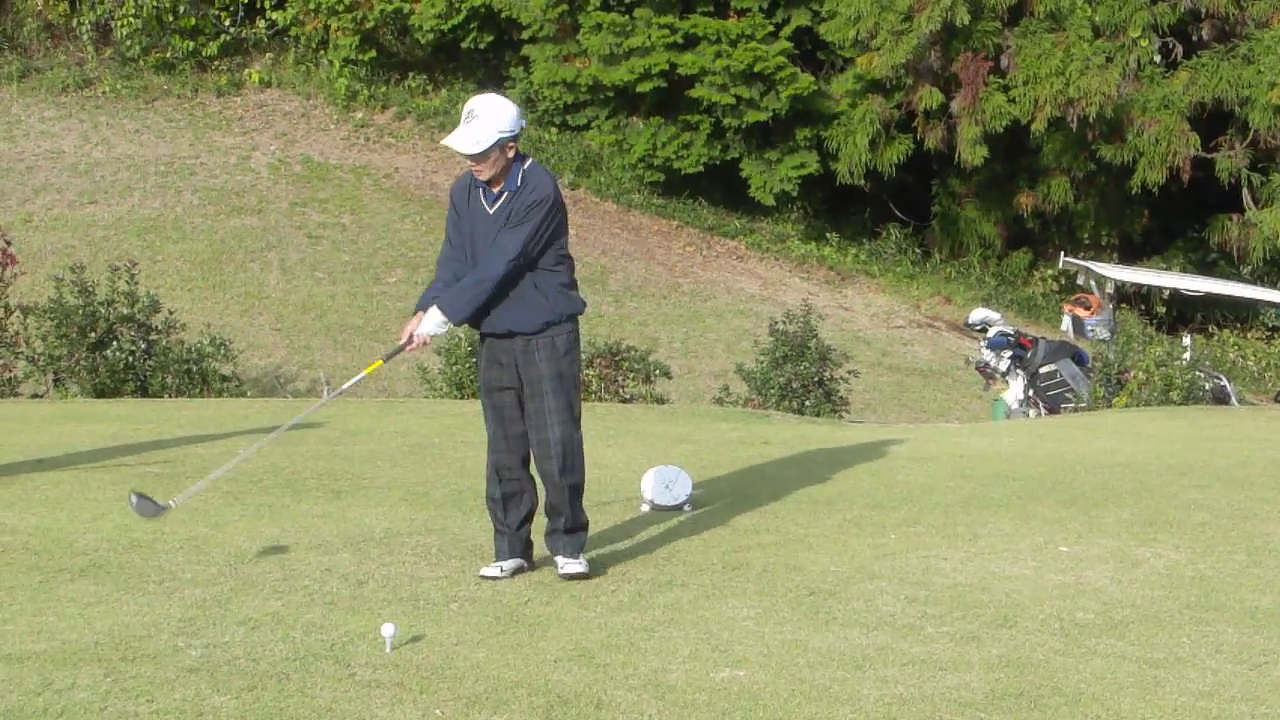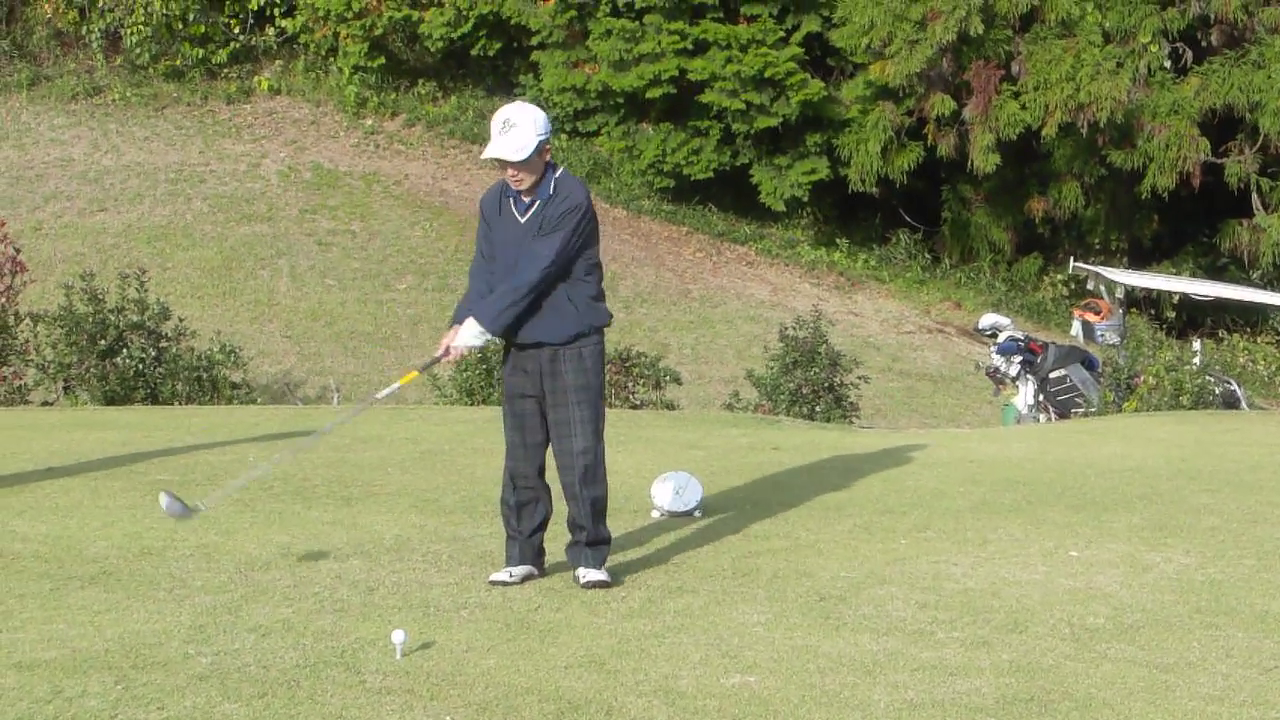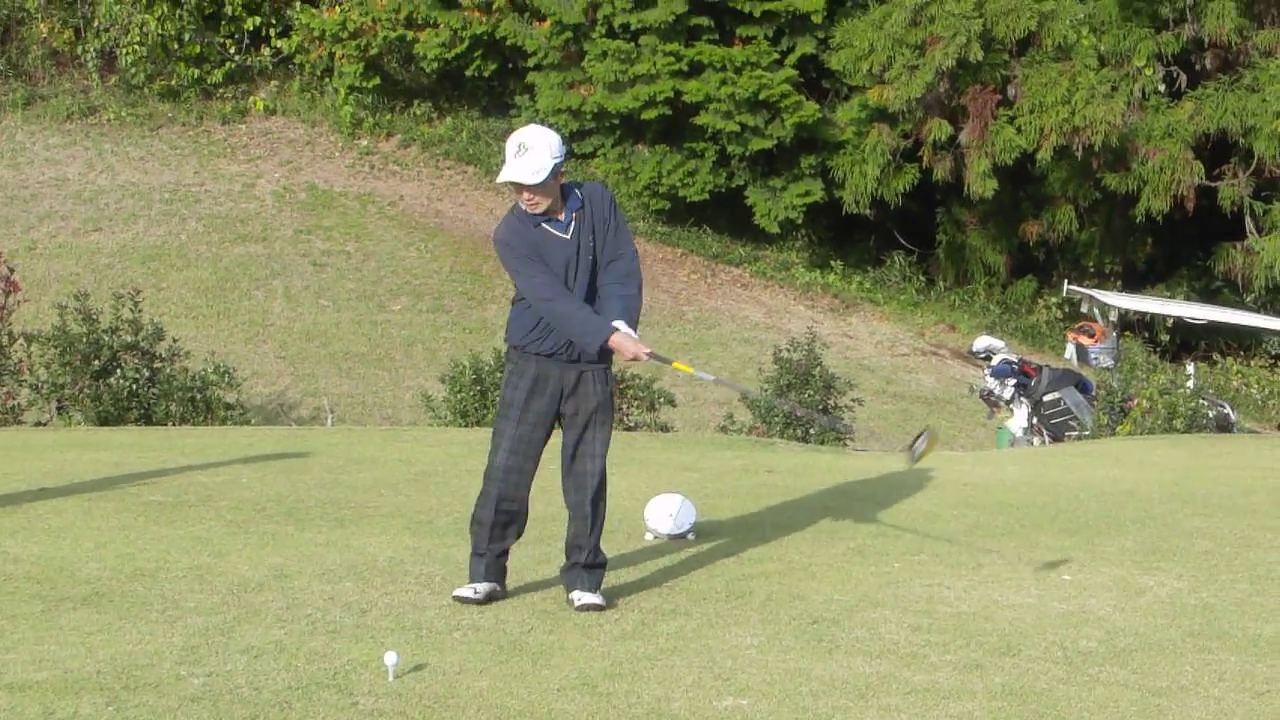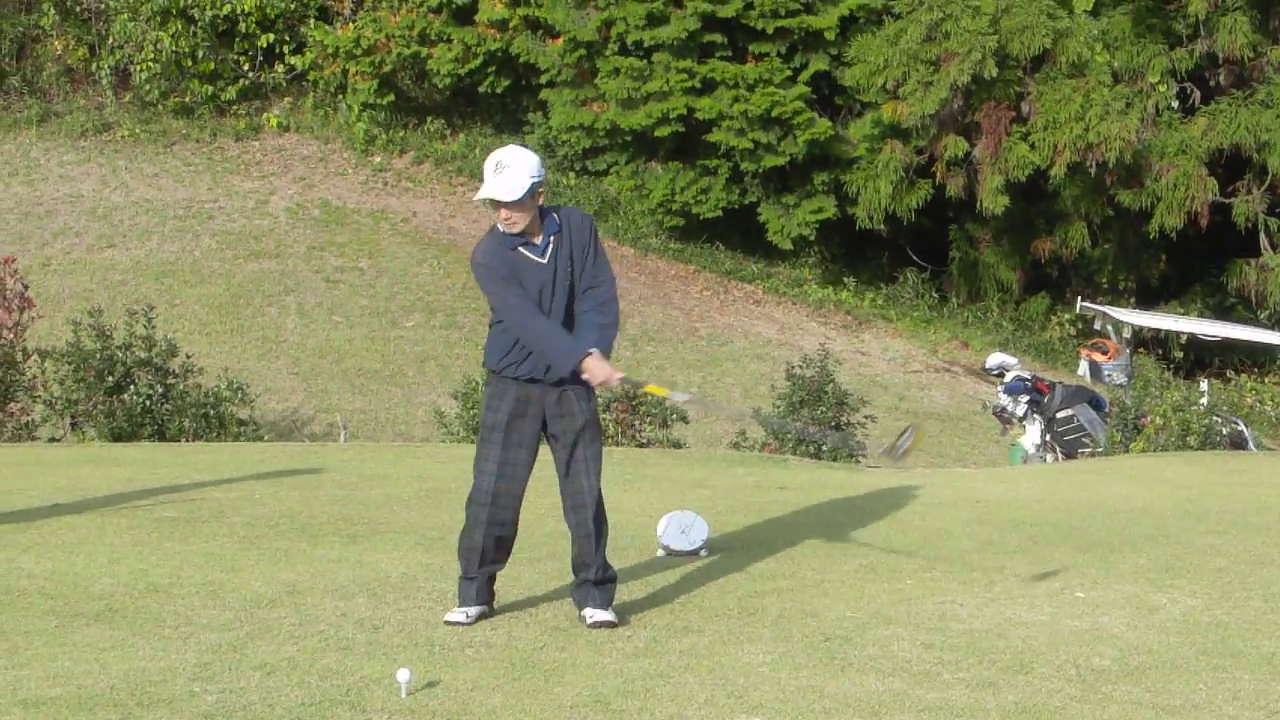
dt=0.4s
person 1, frame 1
left shoulder: (540, 191)
right shoulder: (464, 191)
left elbow: (499, 267)
right elbow: (454, 260)
left wrist: (440, 315)
right wrist: (425, 308)
left hip: (547, 333)
right hip: (495, 337)
left knee: (556, 440)
right knee: (505, 448)
left ankle: (567, 542)
right ankle: (512, 547)
person 1, frame 2
left shoulder: (570, 200)
right shoulder: (493, 202)
left elbow: (532, 274)
right elbow: (485, 272)
left wrist: (475, 326)
right wrist: (460, 325)
left hip: (573, 343)
right hip: (519, 346)
left knee: (580, 451)
right knee: (522, 455)
left ankle: (589, 555)
right ankle: (523, 554)
person 1, frame 3
left shoulder: (598, 202)
right shoulder: (511, 233)
left elbow: (622, 270)
right elbow: (551, 299)
left wrist: (620, 326)
right wrist: (609, 334)
left hip: (591, 366)
right hip: (533, 362)
left knee: (587, 475)
right knee: (506, 466)
left ankle: (583, 577)
right ankle: (486, 571)
person 1, frame 4
left shoulder: (578, 229)
right shoulder: (489, 255)
left elbow: (599, 298)
right elbow: (526, 319)
left wrist: (596, 352)
right wrist: (584, 358)
left hip: (570, 388)
right hip: (514, 388)
left knee: (584, 492)
right knee: (492, 492)
left ankle: (594, 594)
right ankle: (475, 594)
